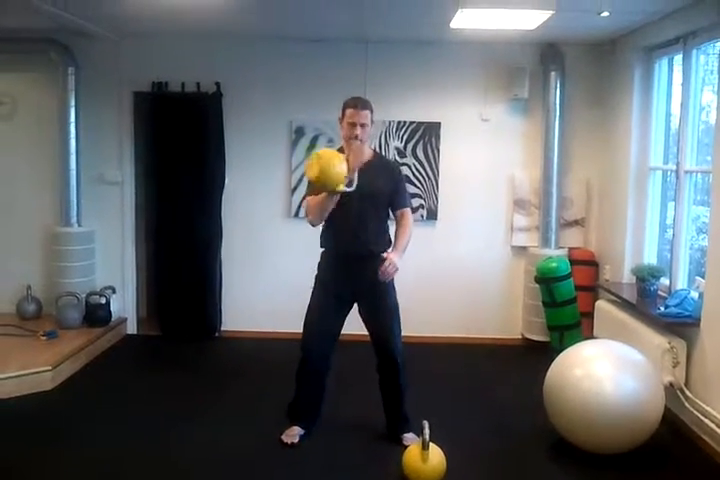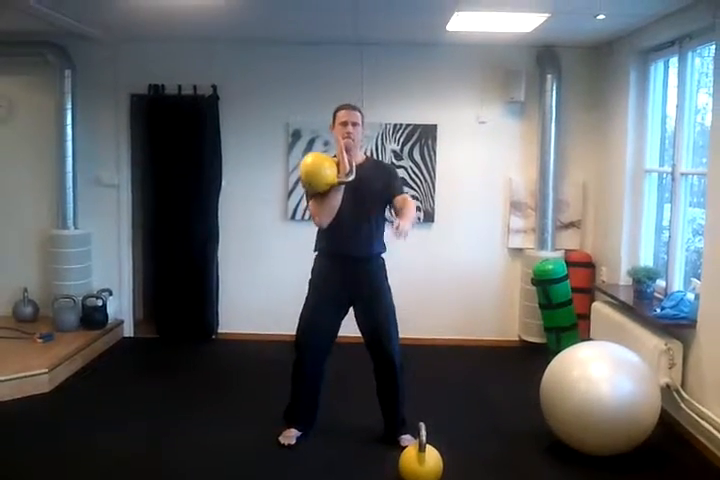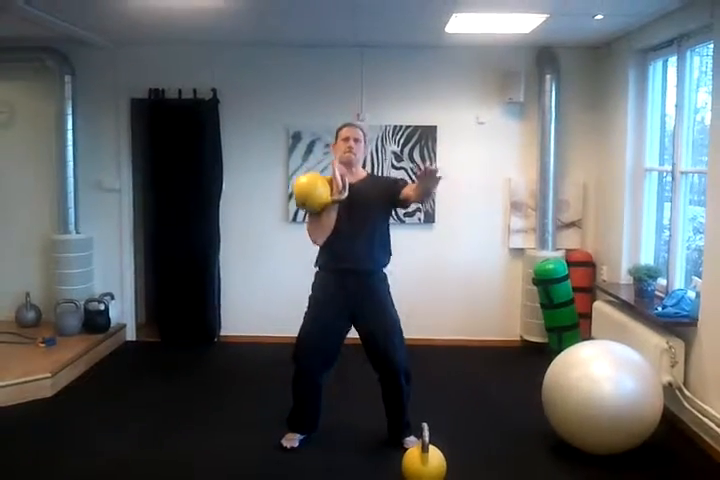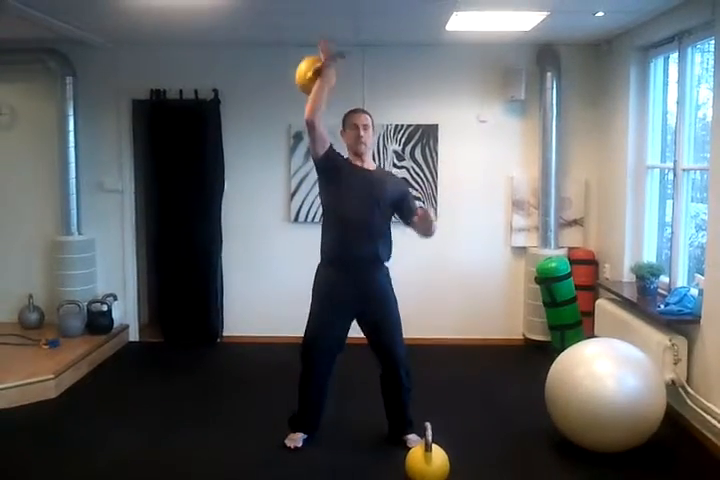
dt=0.4s
person 1, frame 1
left shoulder: (389, 169)
left elbow: (405, 217)
right elbow: (313, 216)
left wrist: (397, 253)
right wrist: (344, 180)
left hip: (375, 269)
right hip: (334, 267)
left knee: (391, 350)
right knee: (314, 347)
left ankle: (399, 425)
right ankle: (301, 420)
person 1, frame 2
left shoulder: (383, 171)
left elbow: (406, 203)
right elbow: (321, 218)
left wrist: (405, 219)
right wrist: (342, 177)
left hip: (370, 269)
right hip: (329, 268)
left knee: (387, 351)
right knee: (309, 347)
left ankle: (396, 427)
right ankle: (298, 421)
person 1, frame 3
left shoulder: (385, 186)
left elbow: (417, 194)
right elbow: (318, 237)
left wrist: (427, 183)
right wrist: (336, 197)
left hip: (372, 284)
right hip: (330, 283)
left knee: (394, 362)
right knee: (307, 358)
left ankle: (401, 430)
right ankle: (300, 426)
person 1, frame 4
left shoulder: (393, 182)
right shoulder: (331, 167)
left elbow: (422, 228)
right elbow: (311, 121)
left wrist: (426, 220)
right wrist: (326, 75)
left hip: (375, 277)
right hip: (334, 275)
left knee: (394, 356)
right knee: (316, 354)
left ankle: (403, 428)
right ankle: (303, 426)
